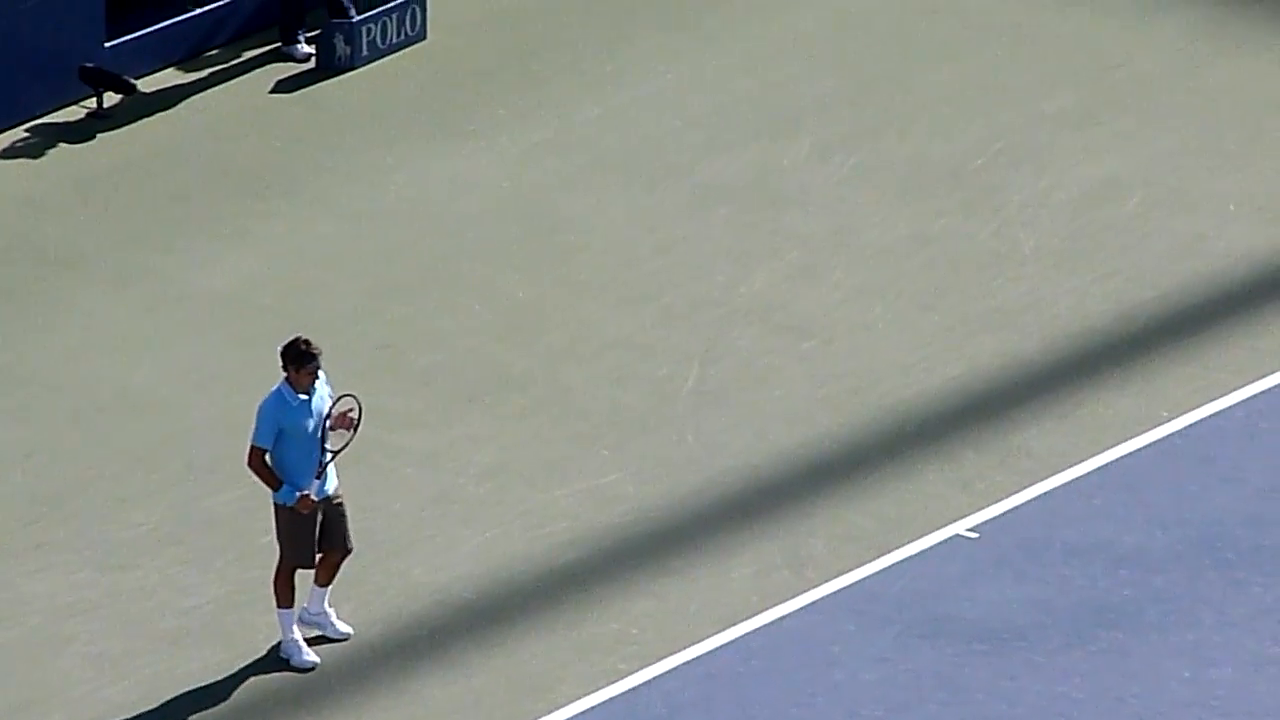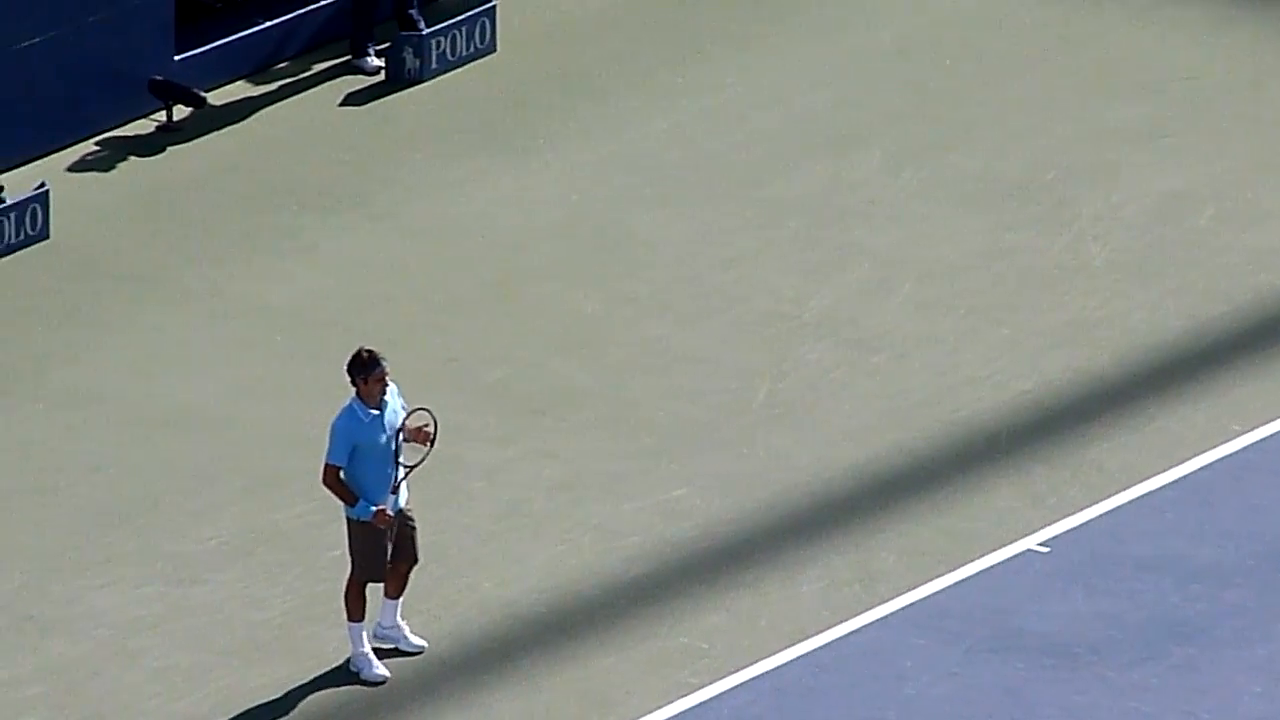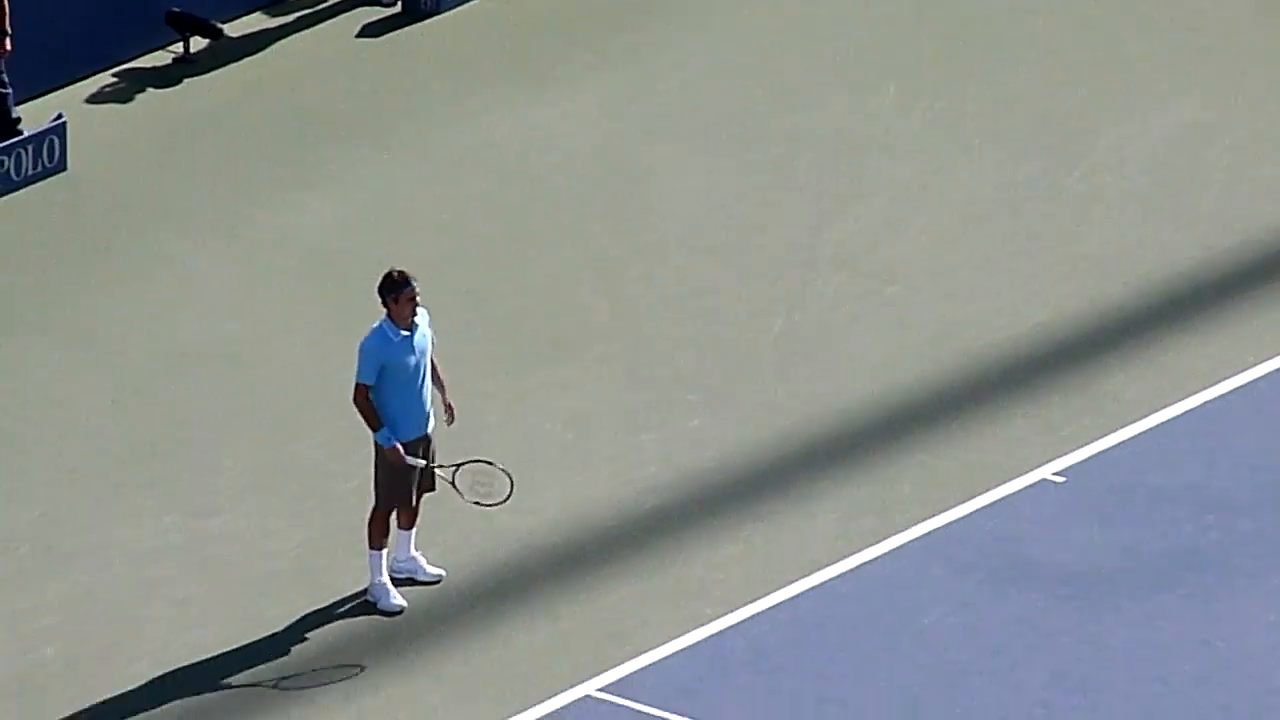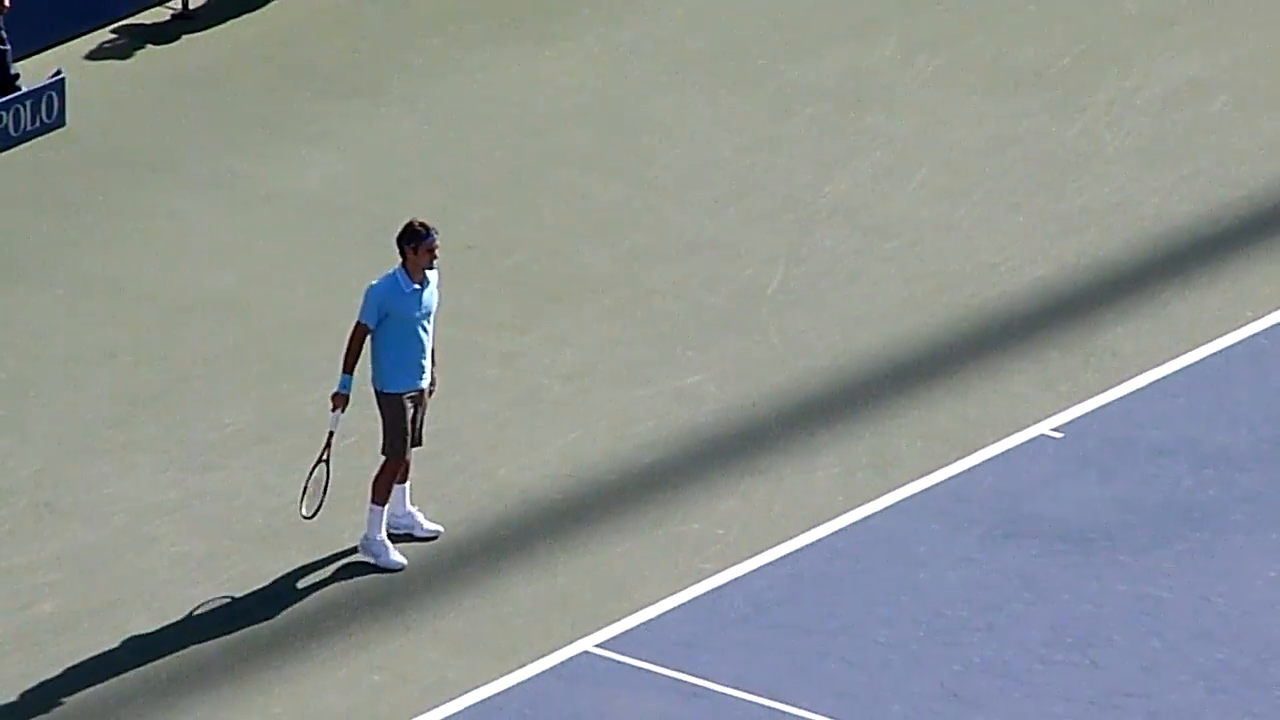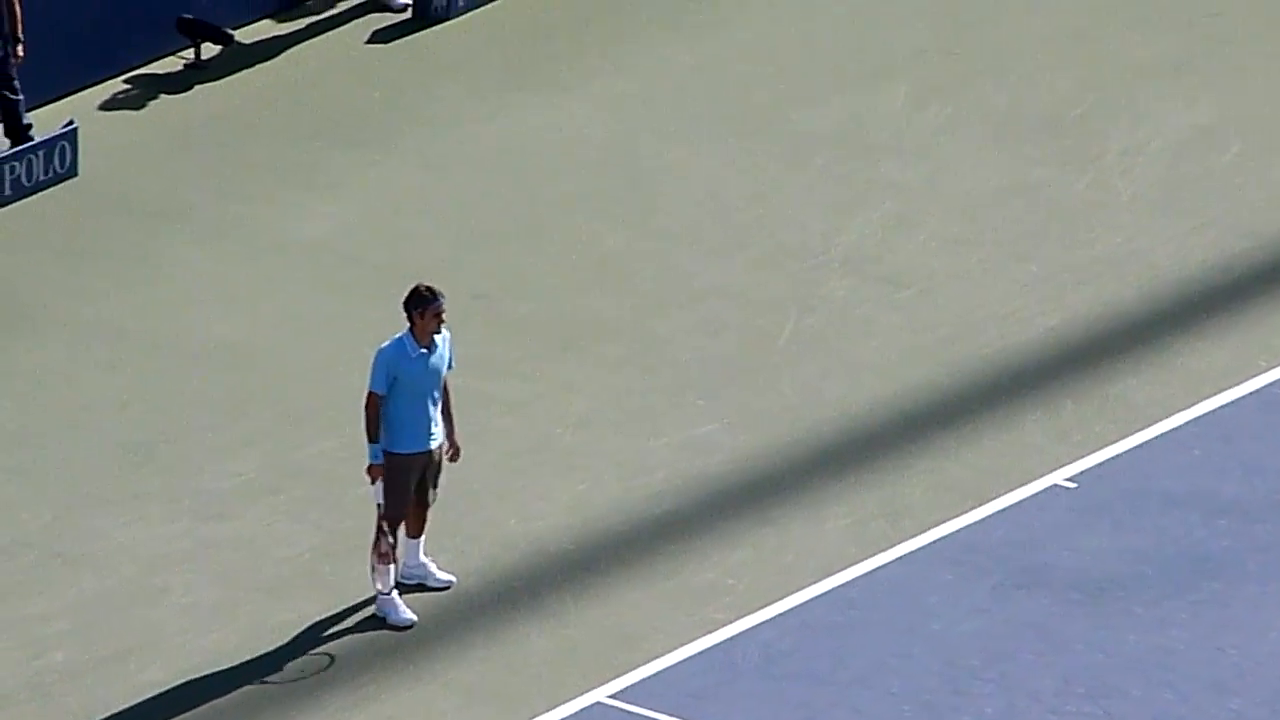
dt=0.4s
person 1, frame 1
left shoulder: (321, 383)
right shoulder: (272, 408)
right elbow: (255, 460)
left wrist: (338, 423)
right wrist: (289, 495)
left hip: (328, 489)
right hip: (295, 499)
left knee: (338, 550)
right knee: (290, 564)
left ankle: (316, 611)
right ankle: (290, 639)
person 1, frame 2
left shoulder: (392, 394)
right shoulder: (345, 424)
right elbow: (330, 477)
left wrist: (412, 436)
right wrist: (367, 511)
left hip: (398, 502)
right hip: (368, 513)
left knee: (404, 562)
right knee: (361, 578)
left ankle: (388, 626)
right ankle: (360, 652)
person 1, frame 3
left shoulder: (423, 319)
right shoulder: (374, 345)
right elbow: (361, 397)
left wrist: (443, 393)
right wrist: (386, 439)
left hip: (423, 430)
right hip: (395, 439)
left knee: (414, 496)
right knee: (386, 506)
left ankle: (405, 559)
right ankle: (379, 581)
person 1, frame 4
left shoulder: (432, 280)
right shoulder: (382, 291)
right elbow: (358, 336)
right wrist: (345, 385)
left hip: (419, 383)
right hip: (393, 388)
left knee: (405, 452)
right knee: (395, 458)
left ankle: (401, 514)
right ankle: (374, 536)
person 1, frame 5
left shoulder: (443, 342)
right shoulder: (389, 355)
right elbow: (373, 405)
left wrist: (451, 432)
right wrist: (374, 455)
left hip: (433, 443)
right hip: (400, 449)
left knee: (420, 506)
right knee: (393, 517)
left ankle: (414, 565)
right ankle: (386, 596)
